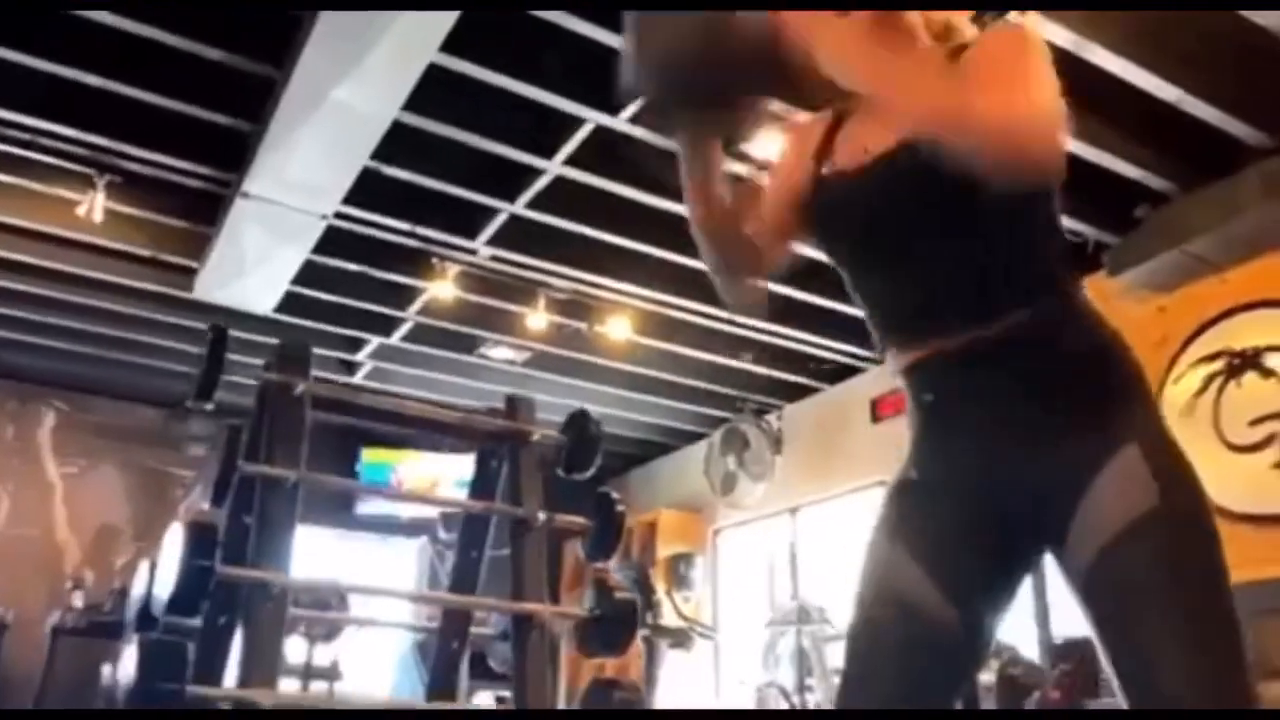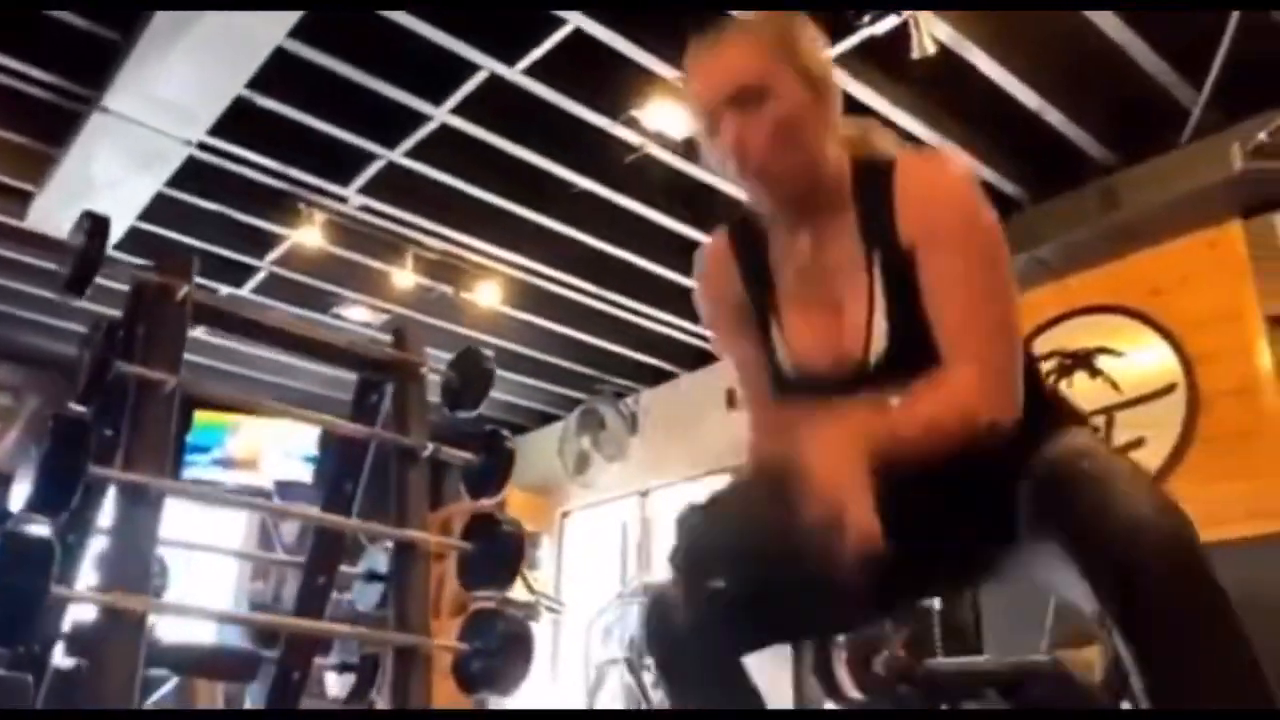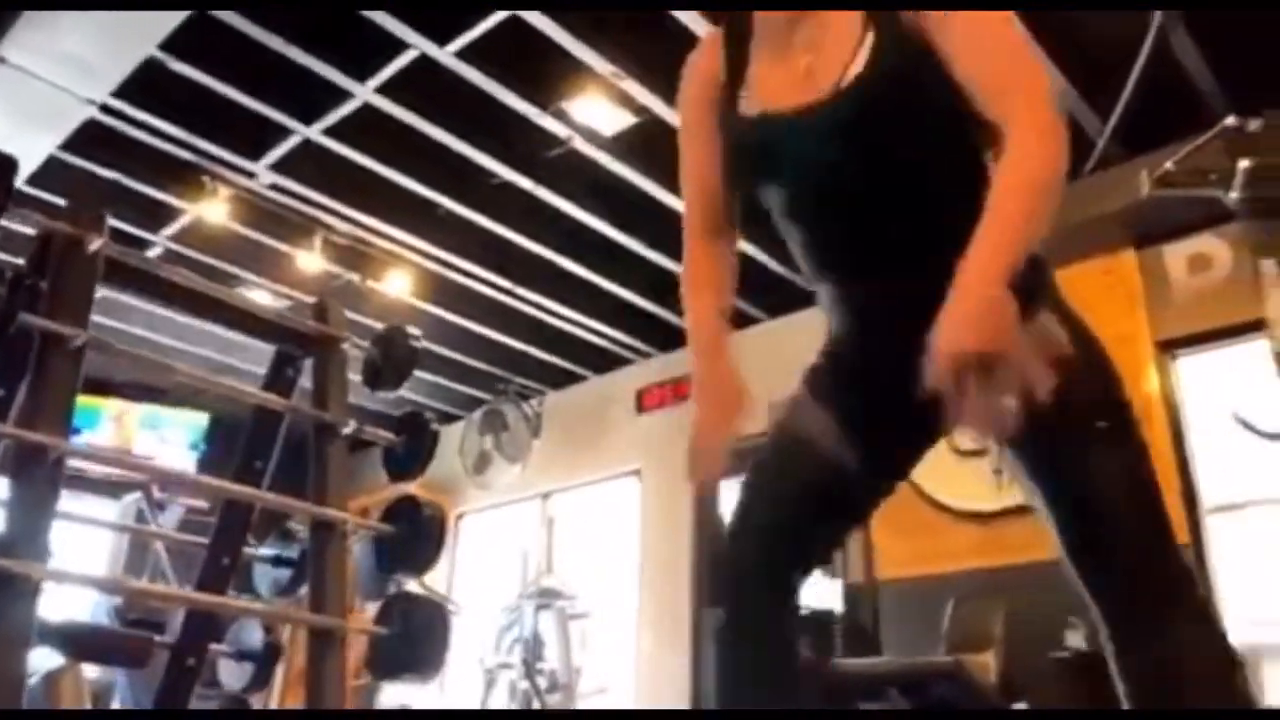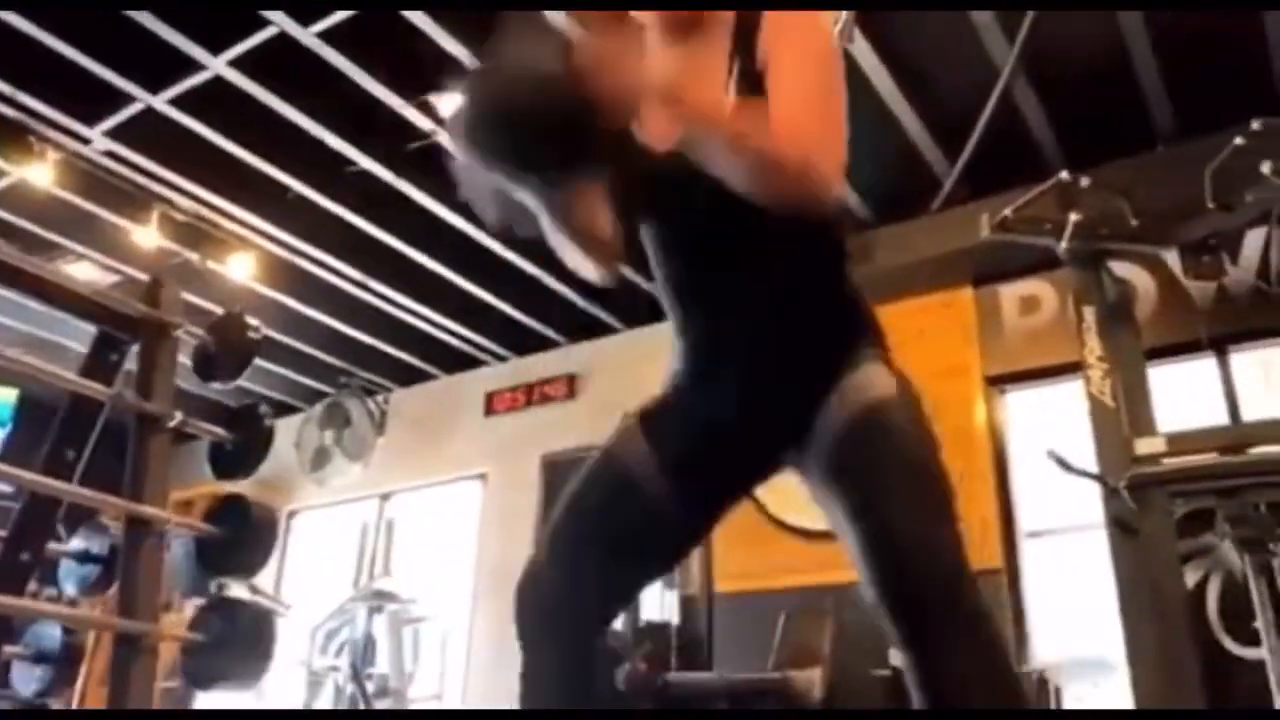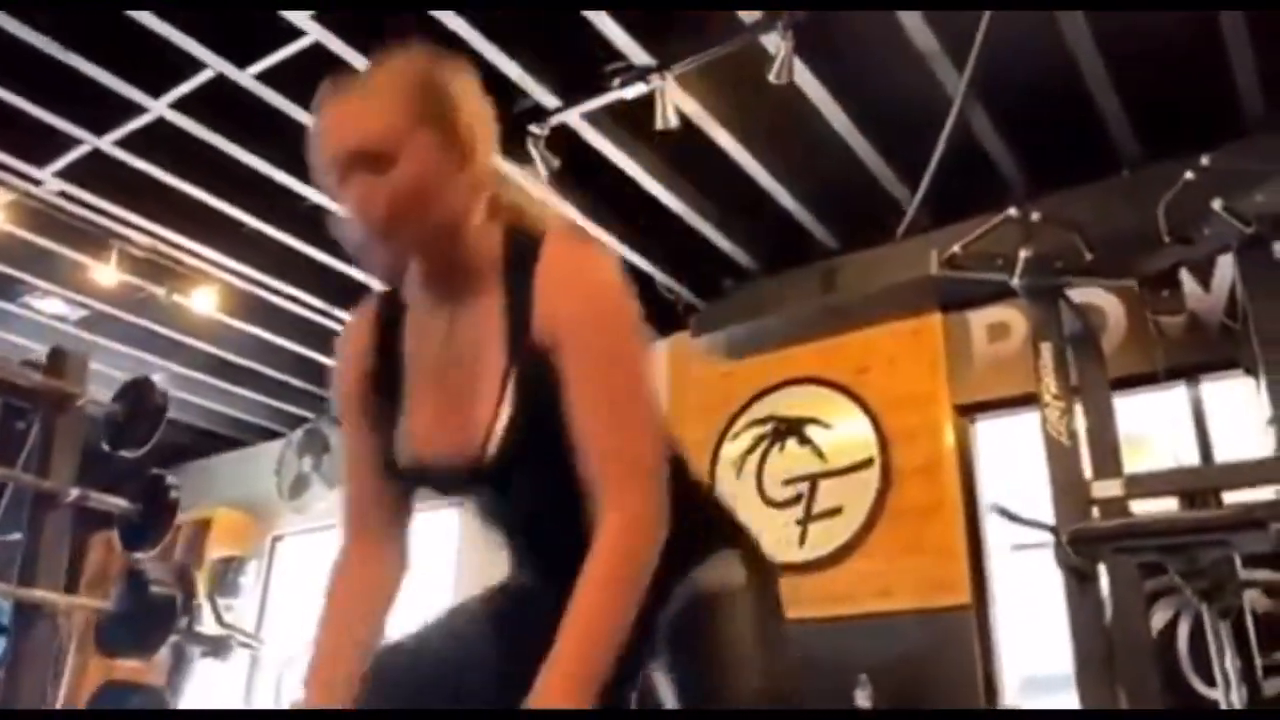
dt=1s
person 1, frame 1
left shoulder: (999, 55)
right shoulder: (819, 142)
left elbow: (1029, 142)
right elbow: (738, 271)
left wrist: (842, 42)
right wrist: (697, 153)
left hip: (1074, 411)
right hip: (949, 444)
left knee: (1190, 699)
right knee: (876, 702)
person 1, frame 2
left shoulder: (927, 189)
right shoulder: (725, 267)
left elbow: (989, 390)
right elbow: (777, 432)
left wrist: (849, 434)
left hip: (1013, 469)
right hip: (889, 518)
left knee: (1152, 555)
right knee: (681, 619)
person 1, frame 3
left shoulder: (922, 20)
right shoulder: (715, 63)
left elbow: (1036, 129)
right elbow: (706, 237)
left wrist: (979, 286)
right wrist: (711, 365)
left hip: (993, 309)
right hip: (865, 348)
left knee: (1132, 571)
right knee: (745, 584)
person 1, frame 4
left shoulder: (783, 30)
right shoulder: (609, 71)
left elbow: (811, 170)
right elbow: (596, 254)
left wrist: (659, 86)
right wrist: (552, 185)
left hip: (824, 368)
right hip: (707, 390)
left knee: (924, 579)
right knee: (551, 599)
person 1, frame 5
left shoulder: (567, 281)
right shoulder: (368, 345)
left elbow: (635, 523)
right elbow: (371, 551)
left wrist: (555, 703)
right wrist: (321, 699)
left hip: (688, 570)
right hip: (548, 599)
